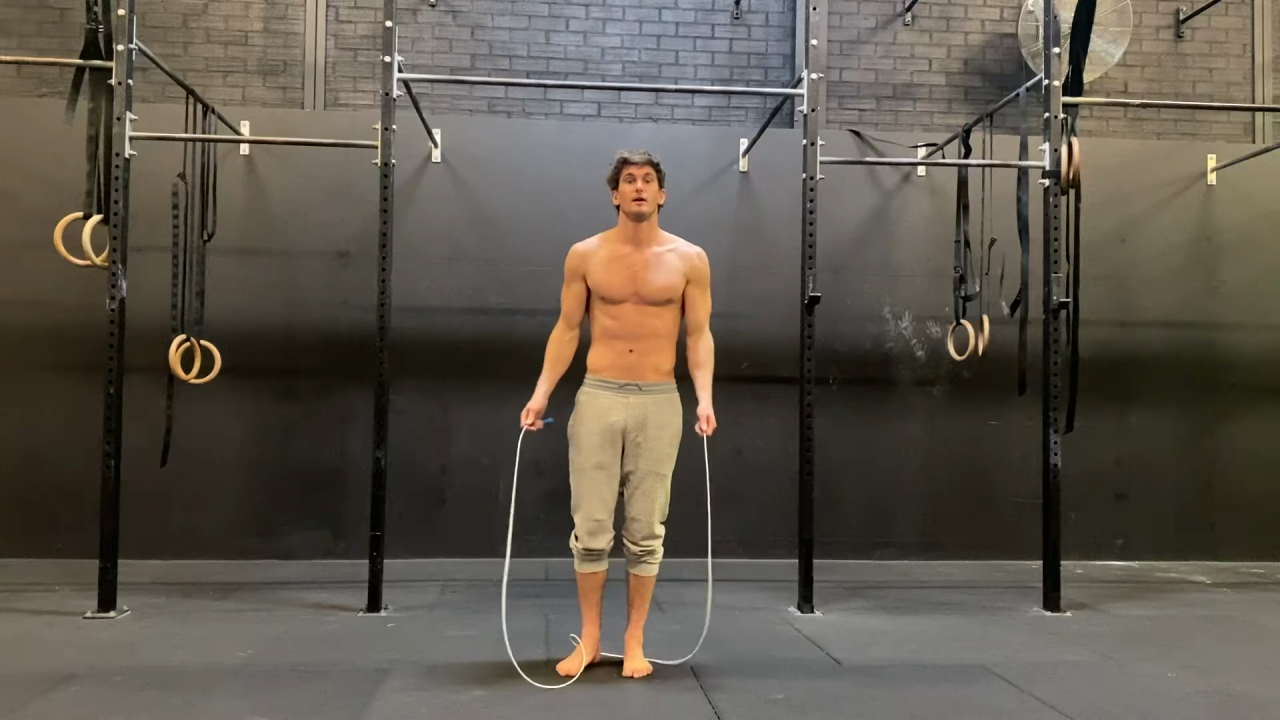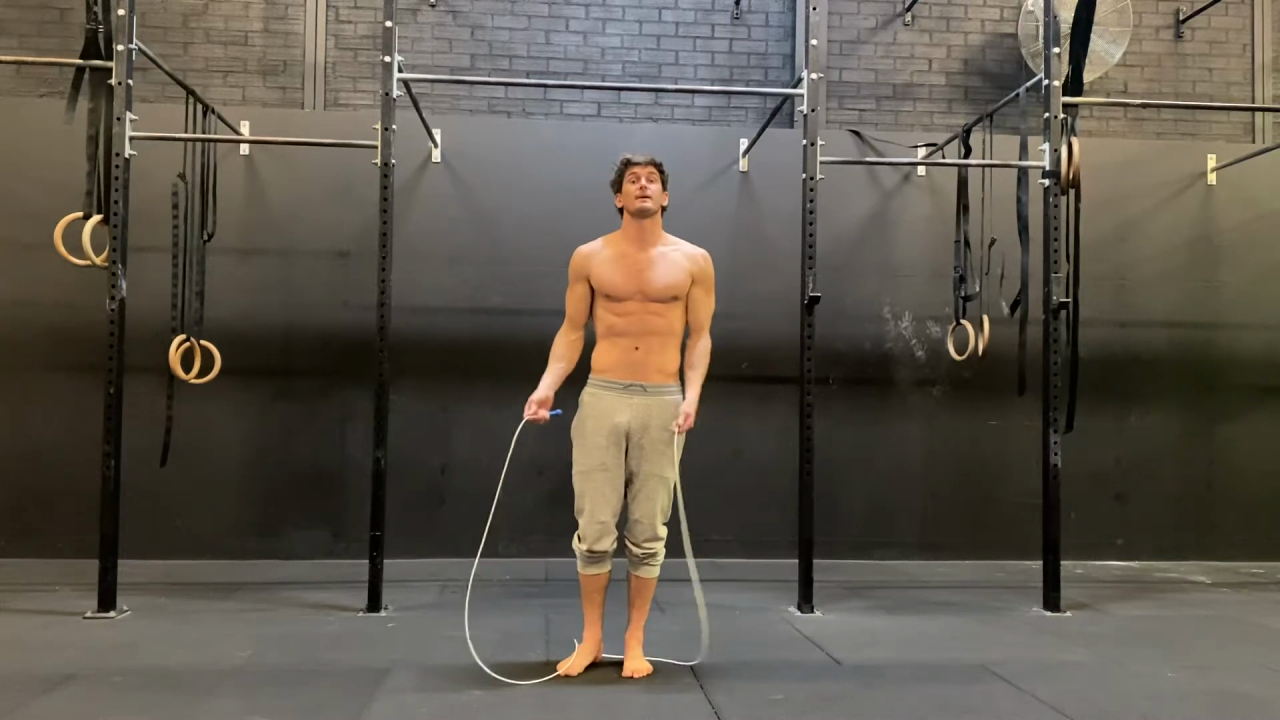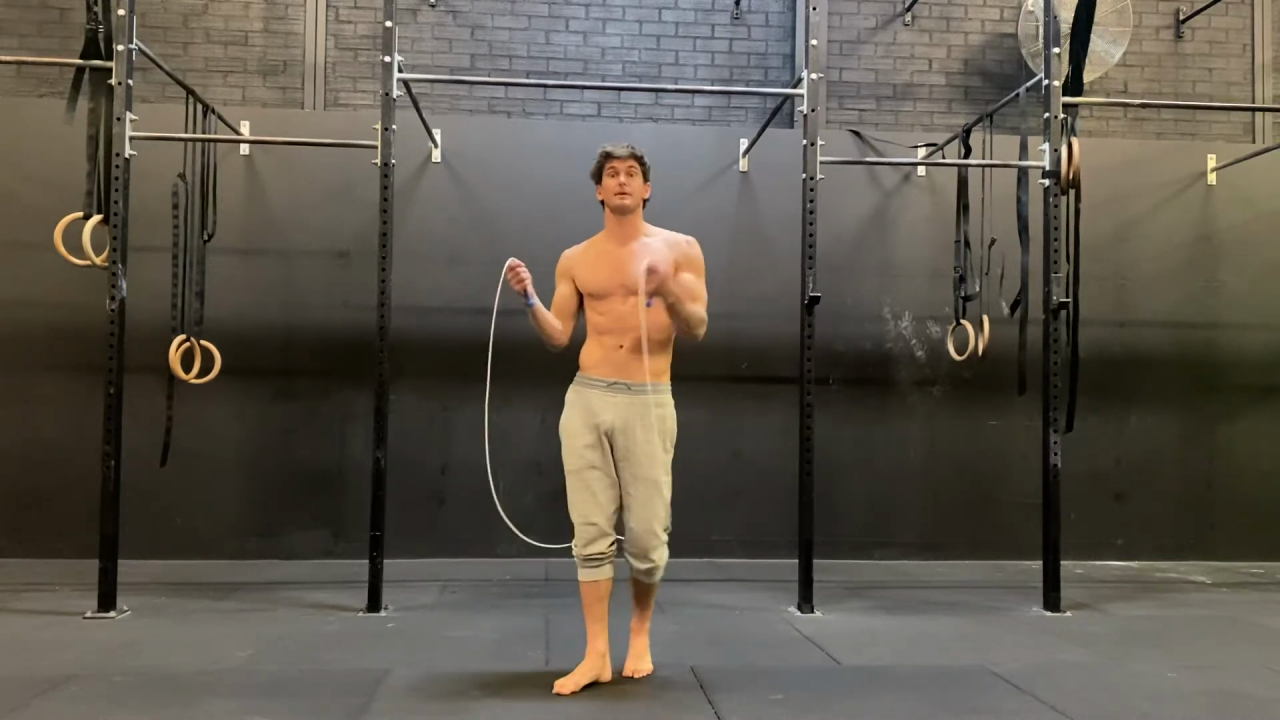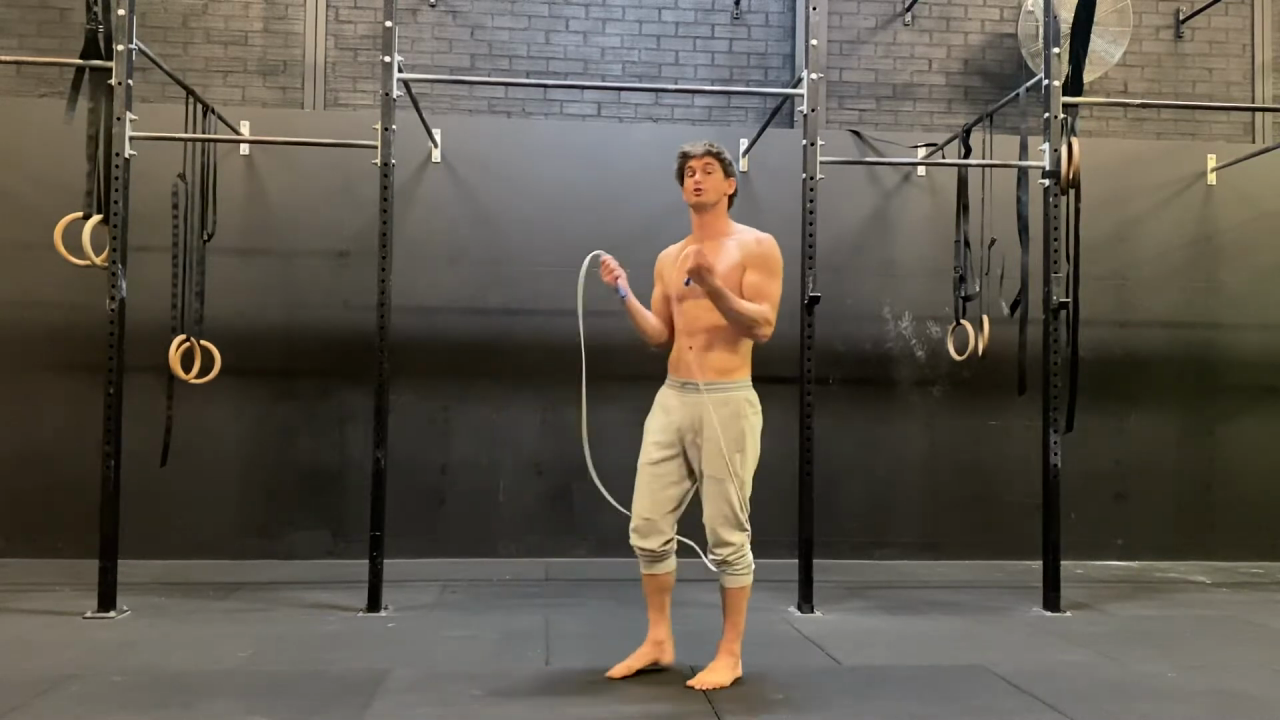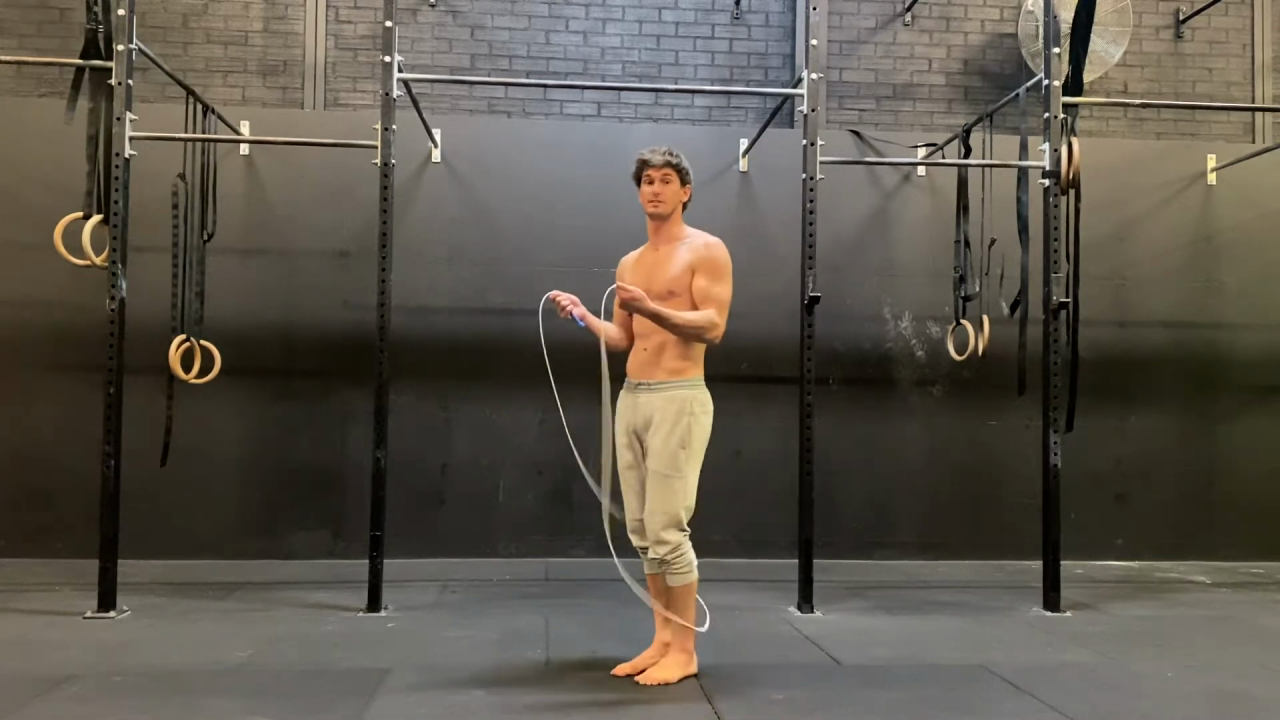
dt=1s
person 1, frame 1
left shoulder: (689, 259)
right shoulder: (585, 255)
left elbow: (699, 335)
right elbow: (567, 329)
left wrist: (704, 397)
right wrist: (541, 392)
left hip: (659, 403)
right hip: (597, 399)
left knee: (645, 530)
right knee: (591, 527)
left ankle: (634, 641)
right ankle: (589, 638)
person 1, frame 2
left shoulder: (693, 260)
right shoulder: (588, 257)
left elbow: (699, 337)
right elbow: (572, 331)
left wrist: (693, 395)
right wrist: (547, 386)
left hip: (662, 404)
right hip: (601, 400)
left knee: (647, 532)
right knee: (593, 527)
left ankle: (634, 642)
right ankle: (591, 637)
person 1, frame 3
left shoulder: (679, 248)
right shoulder: (574, 259)
left elbow: (698, 325)
right elbow: (557, 337)
left wrist: (668, 294)
right wrist: (531, 300)
left hip: (647, 403)
right hip: (584, 400)
left knee: (647, 534)
right knee: (590, 533)
left ankle: (641, 629)
right ankle: (596, 654)
person 1, frame 4
left shoulder: (756, 246)
right shoulder: (668, 259)
left elbow: (763, 325)
right elbow: (659, 334)
left wrist: (714, 287)
right wrist: (624, 292)
left hip: (727, 402)
right hip: (671, 399)
left knee: (727, 536)
right knee: (647, 527)
left ankle: (730, 655)
right ankle: (658, 639)
person 1, frame 5
left shoulder: (706, 250)
right shoulder: (629, 263)
left elbow: (712, 327)
left wrist: (650, 308)
right wrist: (584, 316)
left hip: (678, 399)
right hip: (631, 399)
left knee: (667, 529)
right knee: (642, 531)
left ankle: (684, 650)
right ankle: (662, 641)
